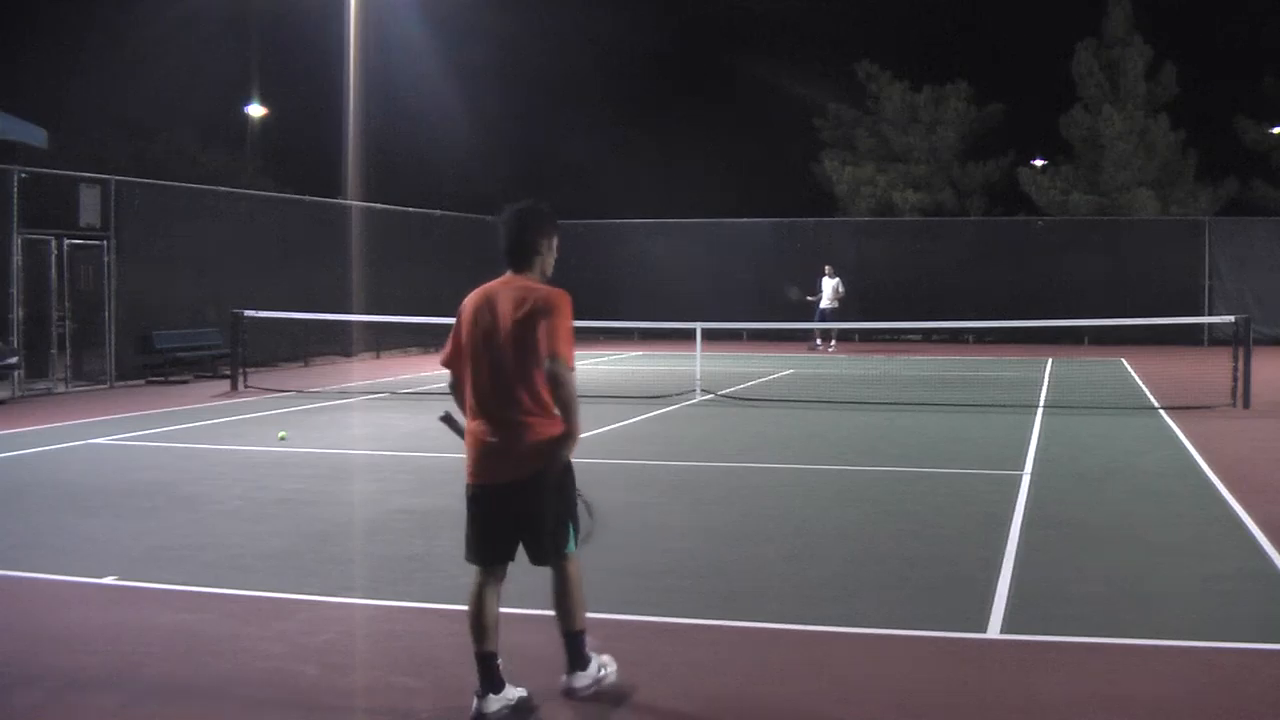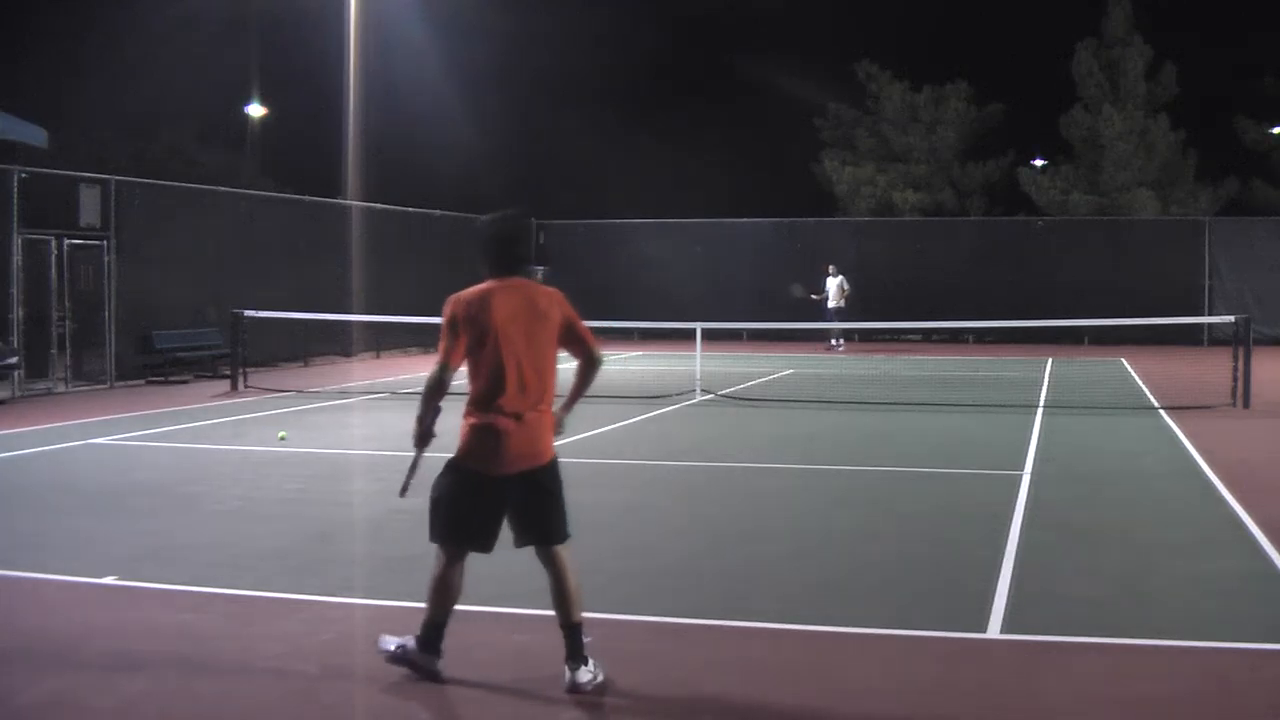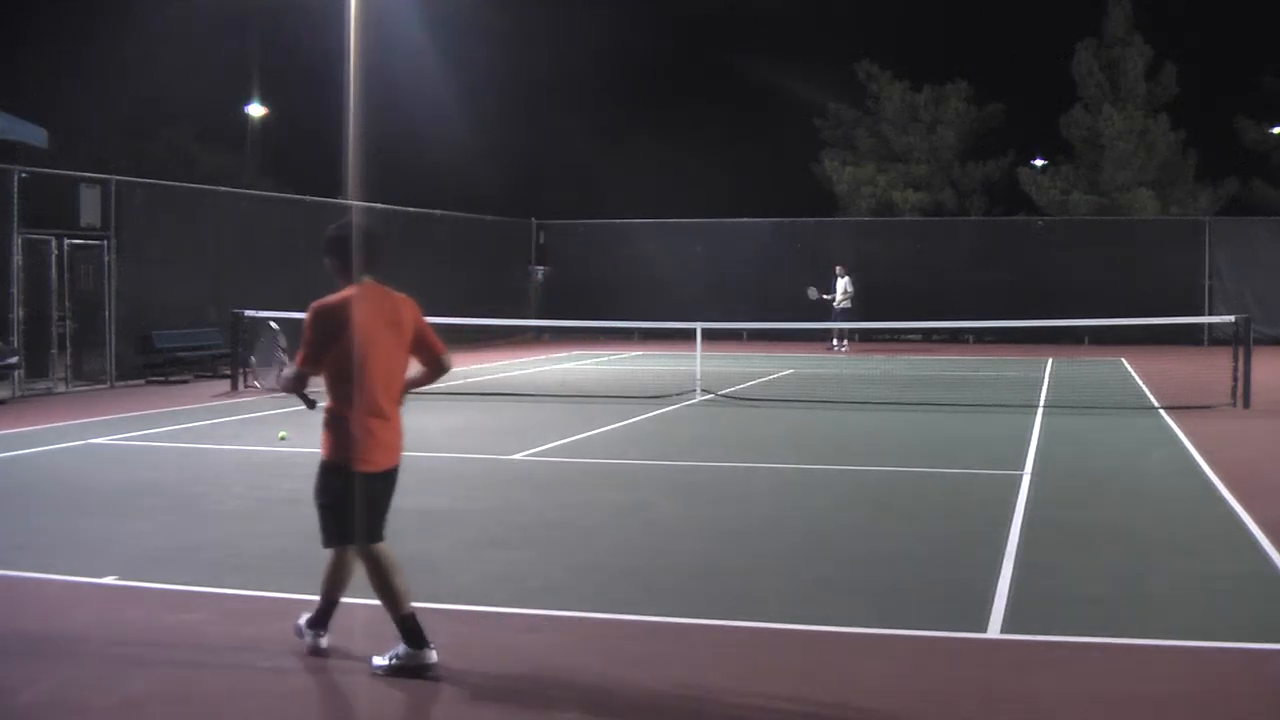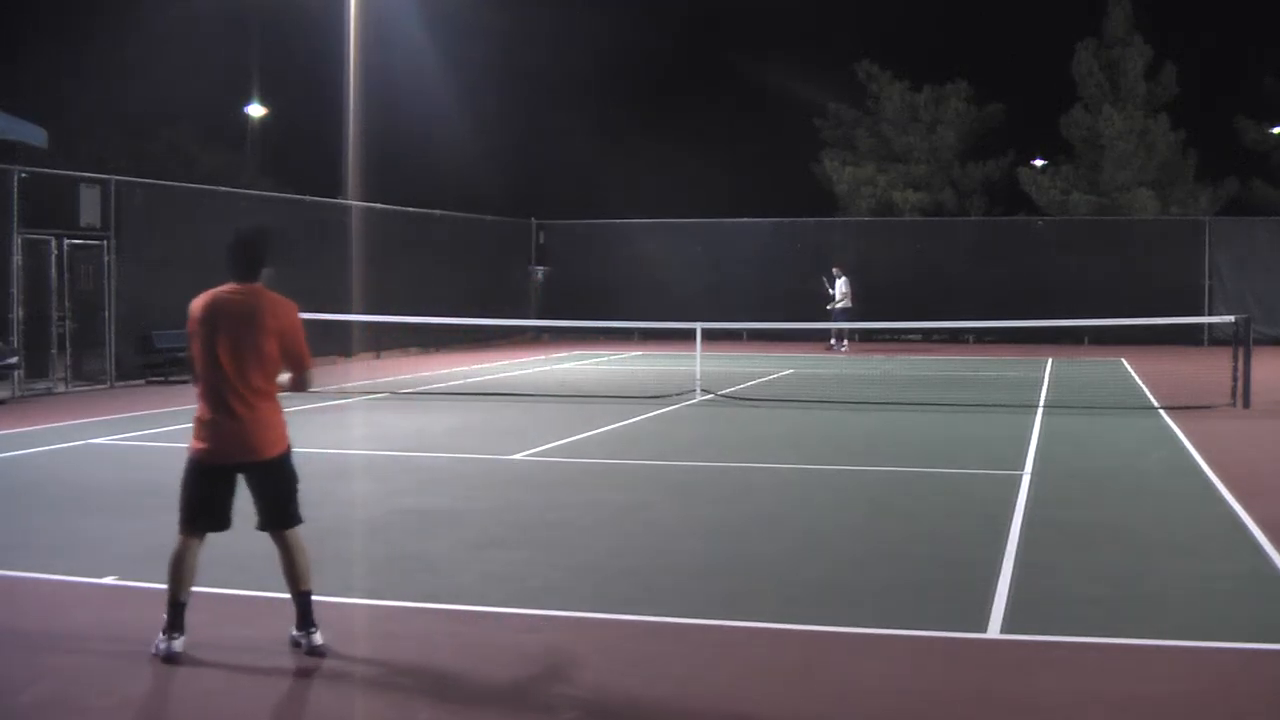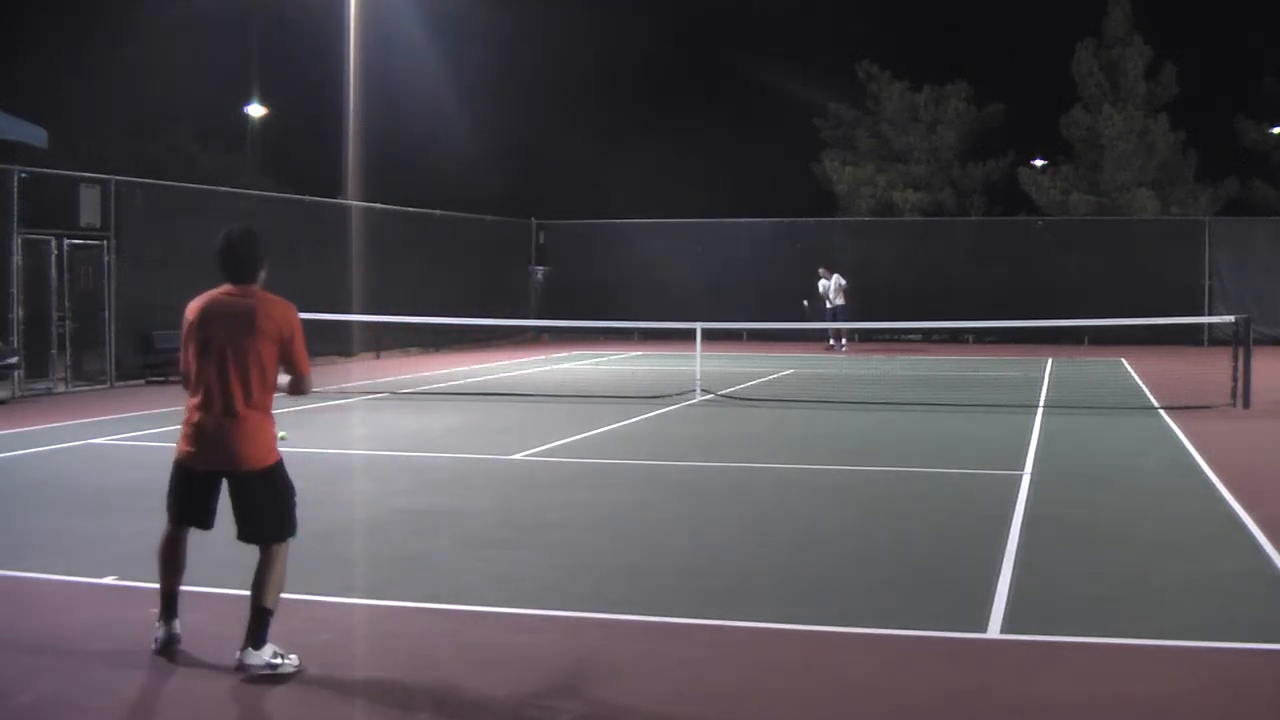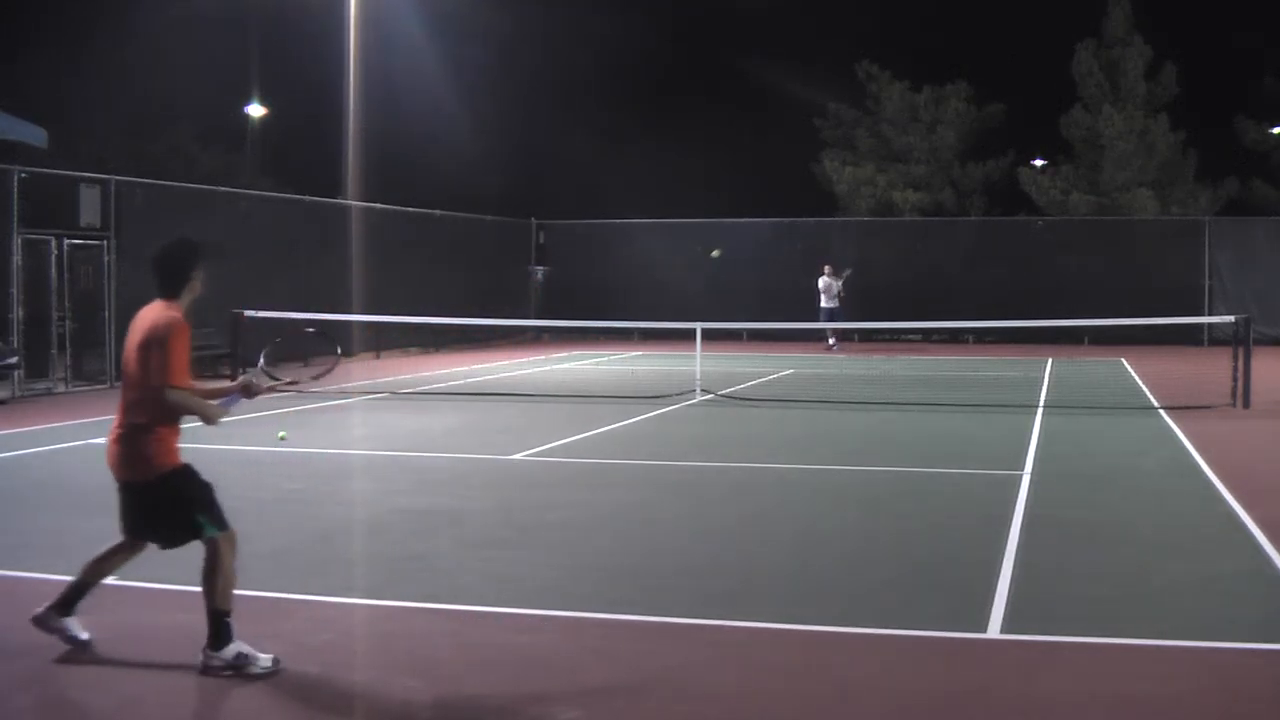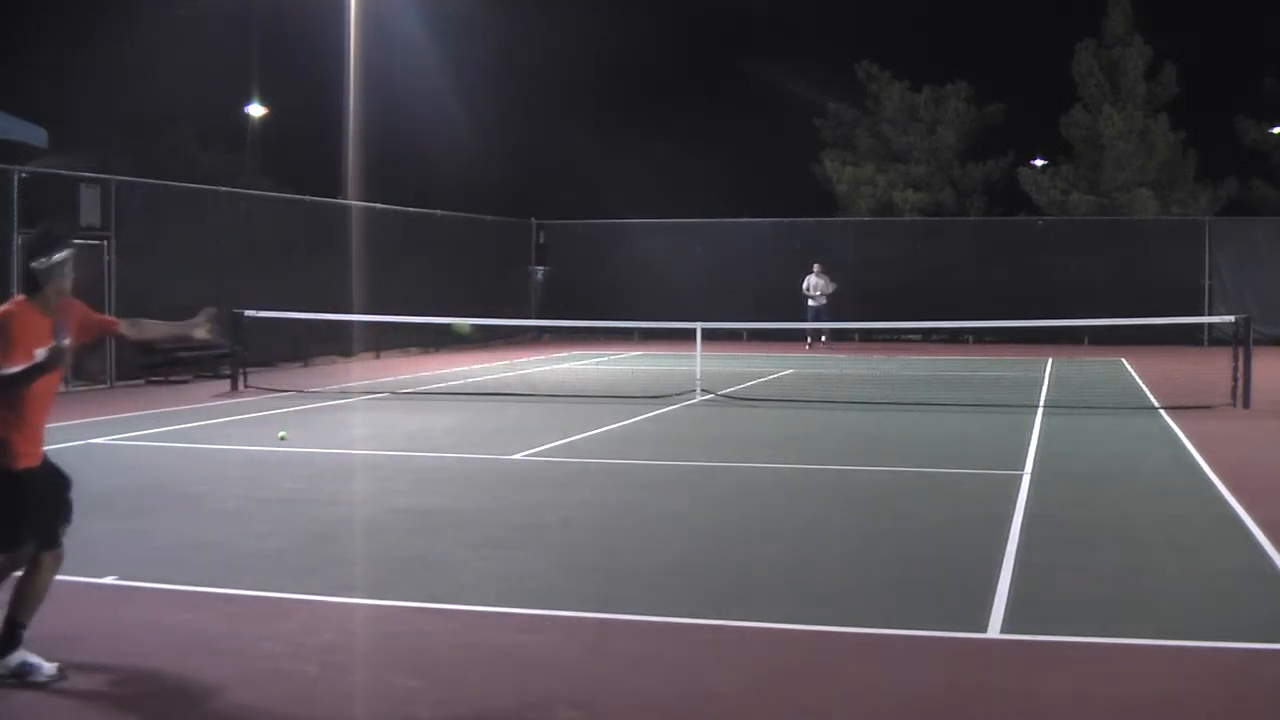
dt=0.7s
person 1, frame 1
left shoulder: (474, 300)
right shoulder: (548, 300)
left elbow: (455, 376)
right elbow: (559, 374)
right wrist: (571, 432)
left hip: (484, 453)
right hip: (536, 451)
left knee: (489, 572)
right knee: (564, 559)
right ankle: (580, 666)
person 1, frame 2
left shoulder: (467, 304)
right shoulder: (552, 300)
left elbow: (441, 379)
right elbow: (592, 359)
left wrist: (423, 425)
right wrist: (561, 412)
left hip: (483, 449)
right hip: (536, 452)
left knee: (451, 552)
right knee: (554, 553)
left ankle: (426, 648)
right ankle: (579, 663)
person 1, frame 3
left shoulder: (328, 311)
right shoulder: (403, 305)
left elbow: (297, 380)
right elbow: (441, 365)
left wrist: (285, 378)
left hip: (350, 445)
right hip: (387, 443)
left knee: (368, 547)
right knee: (348, 540)
left ankle: (416, 645)
right ankle: (317, 626)
person 1, frame 4
left shoulder: (201, 306)
right shoulder: (281, 310)
left elbow: (198, 366)
right elbow: (303, 380)
left hip: (211, 440)
right hip: (266, 441)
left knee: (191, 535)
right knee: (286, 533)
left ankle: (172, 633)
right ankle: (307, 630)
person 1, frame 5
left shoulder: (197, 309)
right shoulder: (280, 313)
left elbow: (188, 375)
right elbow: (302, 384)
left hip: (198, 442)
right hip: (253, 447)
left knee: (176, 529)
right knee: (276, 545)
left ankle: (168, 624)
right ankle: (256, 648)
person 1, frame 6
left shoulder: (152, 319)
right shoulder: (173, 325)
right elbow: (172, 394)
left wrist: (229, 388)
right wrist: (205, 410)
left hip: (128, 452)
right hip: (152, 457)
left knee: (136, 540)
right knee: (221, 541)
left ankle: (58, 612)
right ankle: (221, 647)
person 1, frame 7
left shoulder: (68, 312)
left elbow: (126, 329)
left wrist: (183, 331)
right wrist: (42, 363)
left knee: (56, 514)
right knee: (47, 552)
